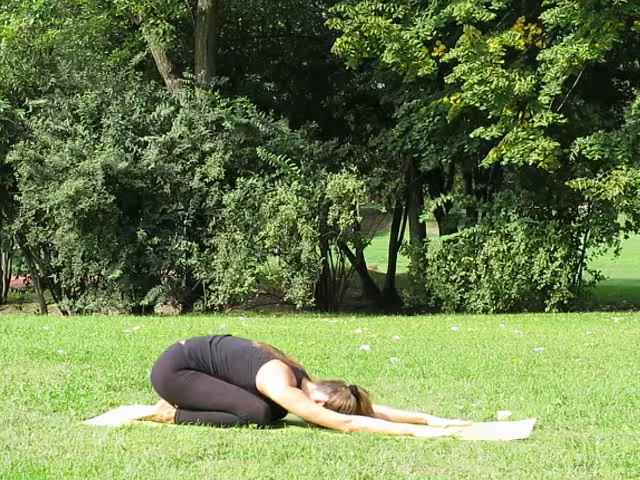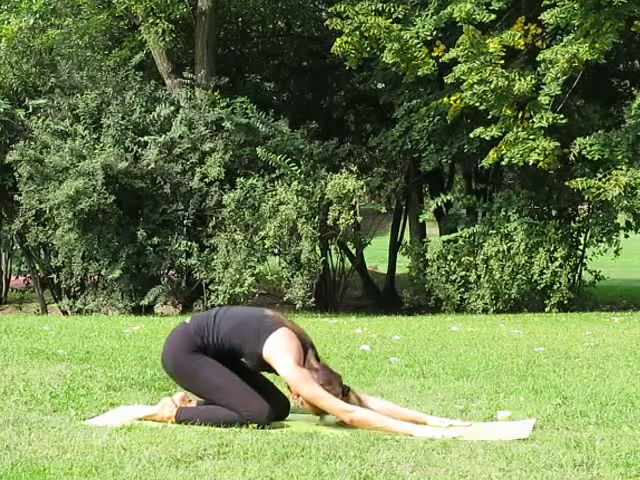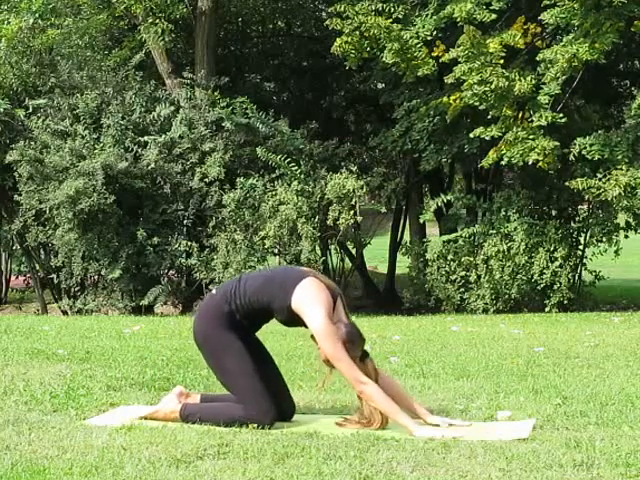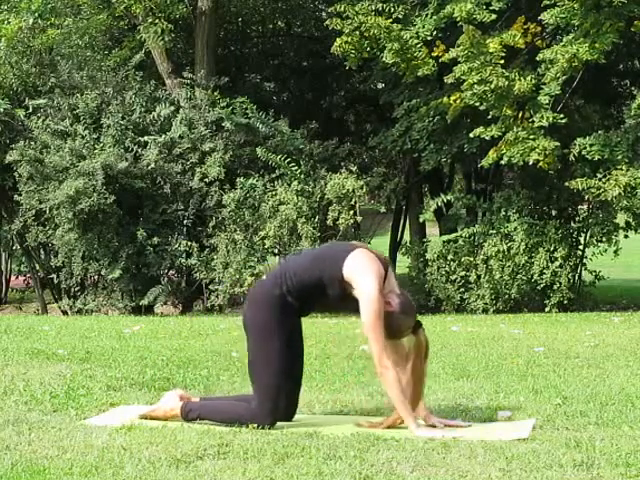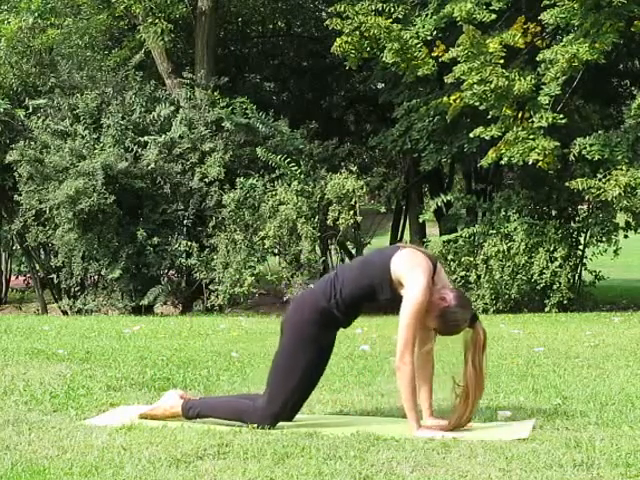
dt=1s
person 1, frame 1
left shoulder: (302, 382)
right shoulder: (283, 388)
left elbow: (370, 408)
right elbow: (347, 423)
left wrist: (430, 419)
right wrist: (415, 431)
left hip: (195, 358)
right hip: (173, 368)
left knee: (275, 411)
right knee: (256, 413)
left ankle: (186, 402)
right ankle: (174, 414)
person 1, frame 2
left shoulder: (308, 361)
right shoulder: (290, 365)
left elbow: (365, 400)
right elbow: (348, 412)
left wrist: (428, 418)
right wrist: (415, 430)
left hip: (209, 349)
right hip: (183, 349)
left knee: (278, 408)
right knee: (258, 413)
left ankle: (191, 402)
right ankle: (175, 413)
person 1, frame 3
left shoulder: (334, 310)
right shoulder: (321, 318)
left elbow: (374, 371)
right elbow: (362, 382)
left wrist: (427, 415)
right wrist: (415, 427)
left hip: (236, 324)
right hip: (215, 321)
left knee: (284, 410)
right knee: (262, 415)
left ankle: (191, 398)
right ankle: (177, 410)
person 1, frame 4
left shoulder: (385, 283)
right shoulder: (372, 289)
left elbow: (398, 359)
right elbow: (384, 365)
right wrist: (414, 426)
left hip: (287, 309)
right hip: (269, 305)
left knee: (283, 410)
right knee: (265, 416)
left ankle: (191, 398)
right ankle: (178, 408)
person 1, frame 5
left shoulder: (433, 282)
right shoulder: (420, 282)
left elbow: (424, 353)
right elbow: (404, 360)
left wrist: (428, 415)
right wrist: (415, 426)
left hip: (326, 317)
right hip: (313, 314)
left knee: (284, 409)
right knee: (267, 414)
left ankle: (189, 398)
right ankle: (181, 406)
